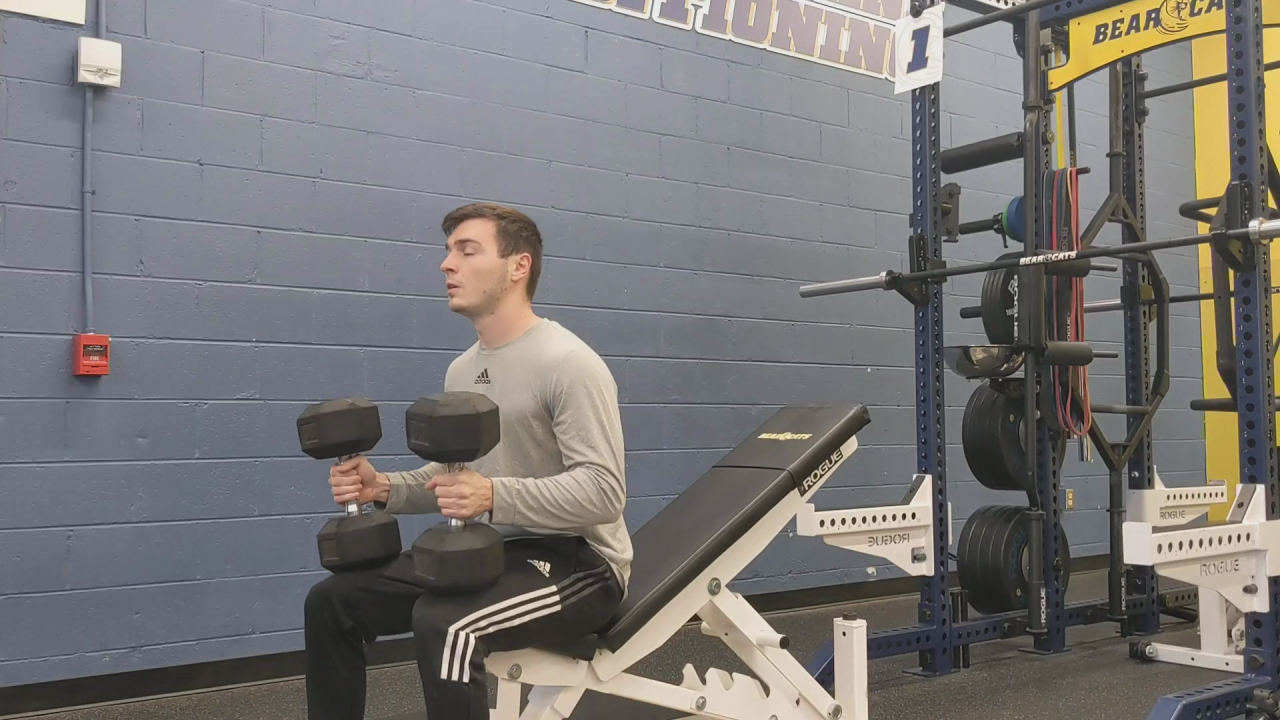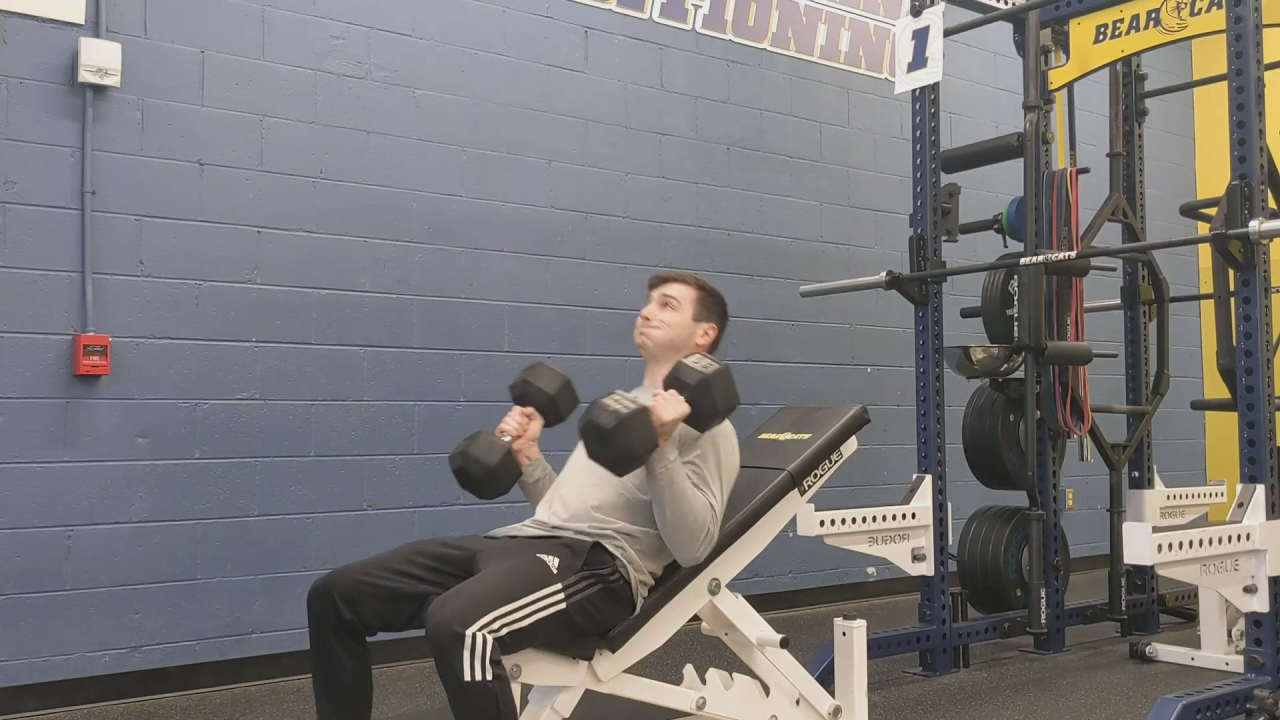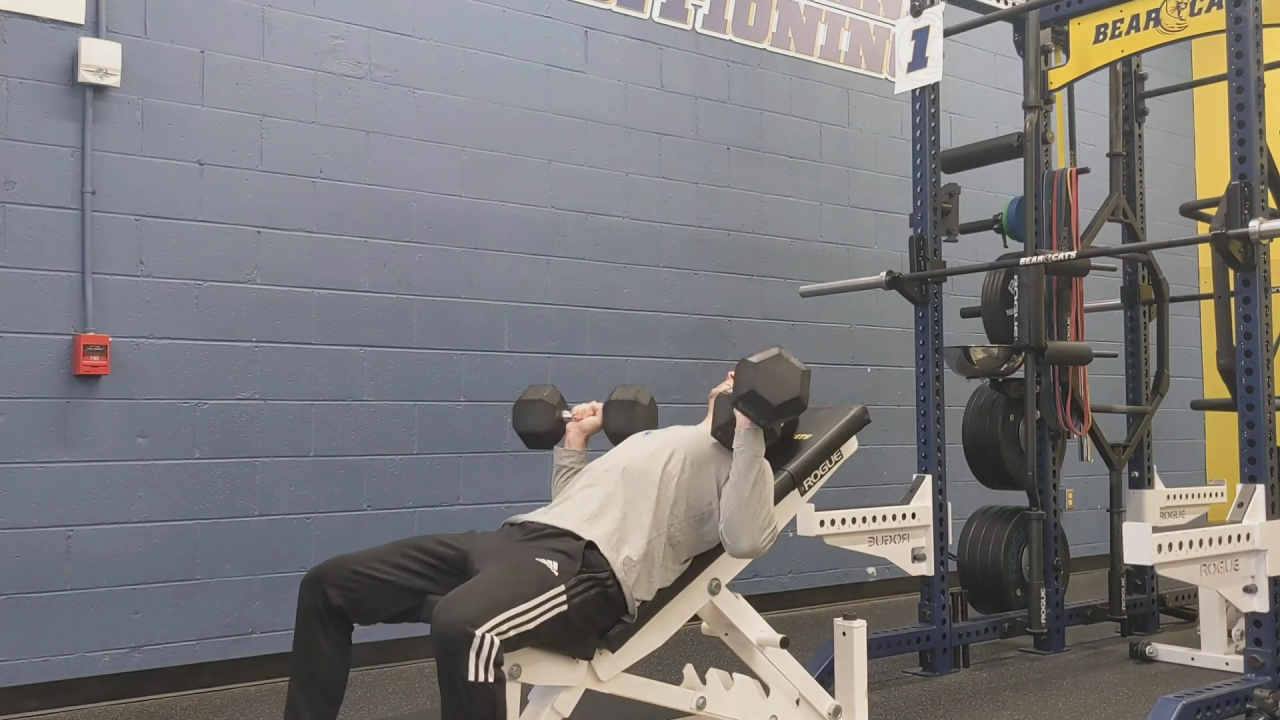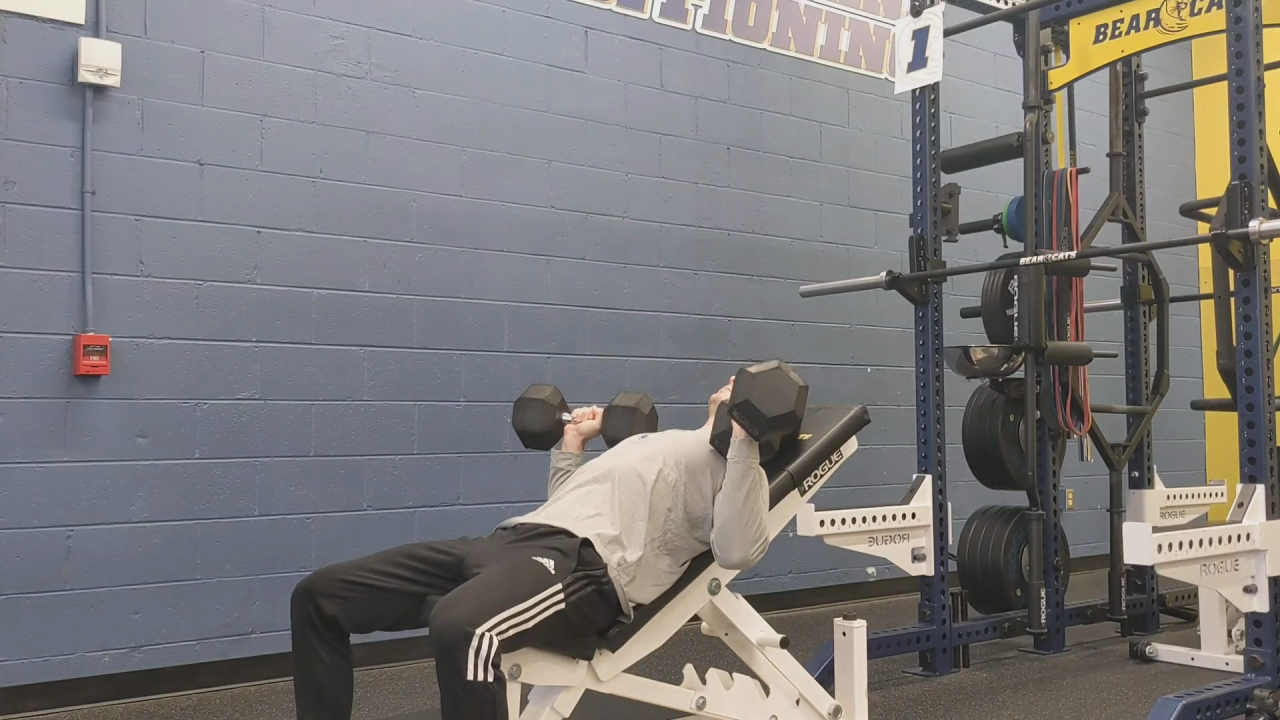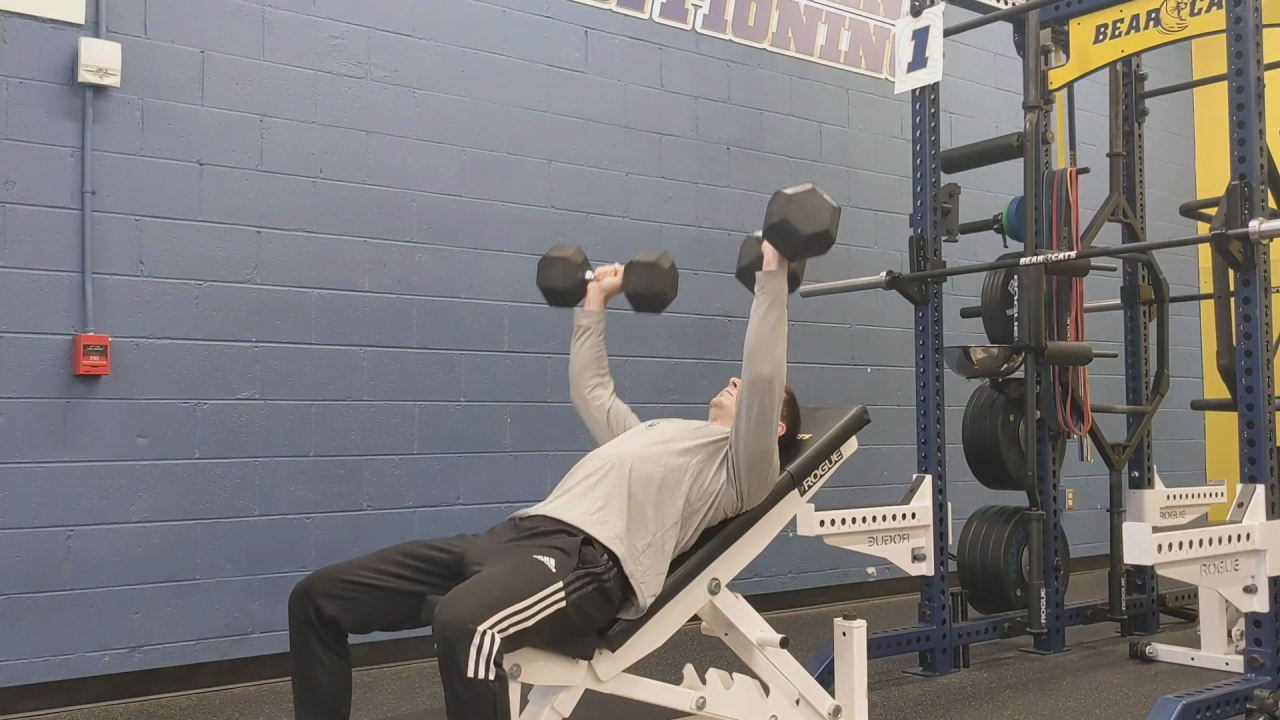
dt=1s
person 1, frame 1
left shoulder: (566, 363)
right shoulder: (463, 370)
left elbow: (604, 491)
right elbow: (456, 475)
left wrist: (495, 496)
right wrist: (383, 487)
left hip: (576, 560)
left knee: (445, 623)
right knee: (333, 601)
person 1, frame 2
left shoulder: (703, 425)
left elbow: (691, 544)
left wrist: (662, 446)
right wrist: (527, 456)
left hip: (595, 566)
right hip: (519, 541)
left knee: (458, 626)
right knee: (336, 595)
person 1, frame 3
left shoulder: (738, 460)
right shoulder: (662, 439)
left elbow: (747, 540)
left wrist: (749, 430)
right wrist: (575, 439)
left hip: (586, 563)
right hip: (519, 535)
left knee: (463, 628)
right knee: (330, 583)
person 1, frame 4
left shoulder: (735, 464)
right shoulder: (660, 441)
left elbow: (737, 550)
left wrist: (743, 437)
right wrist: (572, 440)
left hip: (583, 562)
right hip: (513, 538)
left knee: (462, 630)
right knee: (319, 596)
person 1, frame 5
left shoulder: (740, 467)
right shoulder: (658, 431)
left elbow: (765, 375)
right elbow: (590, 392)
left wrist: (772, 275)
right wrist: (594, 302)
left hip: (585, 561)
right hip: (513, 535)
left knee: (465, 628)
right knee: (317, 597)
